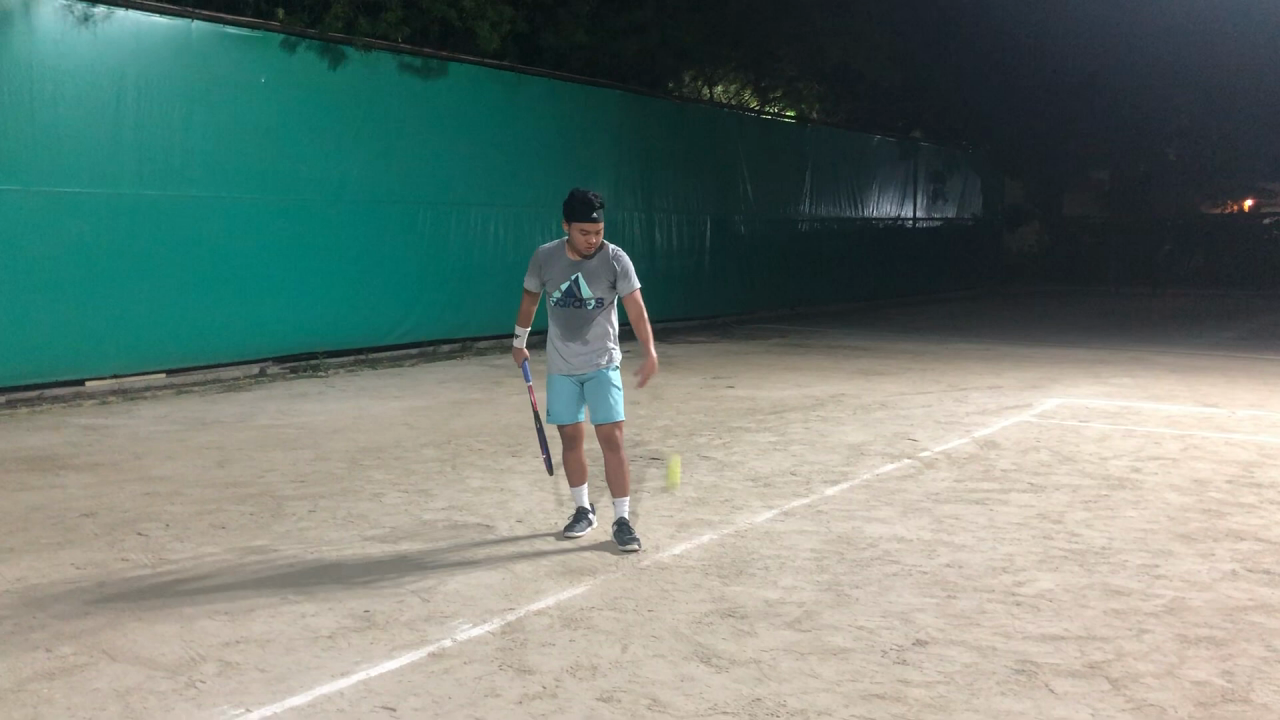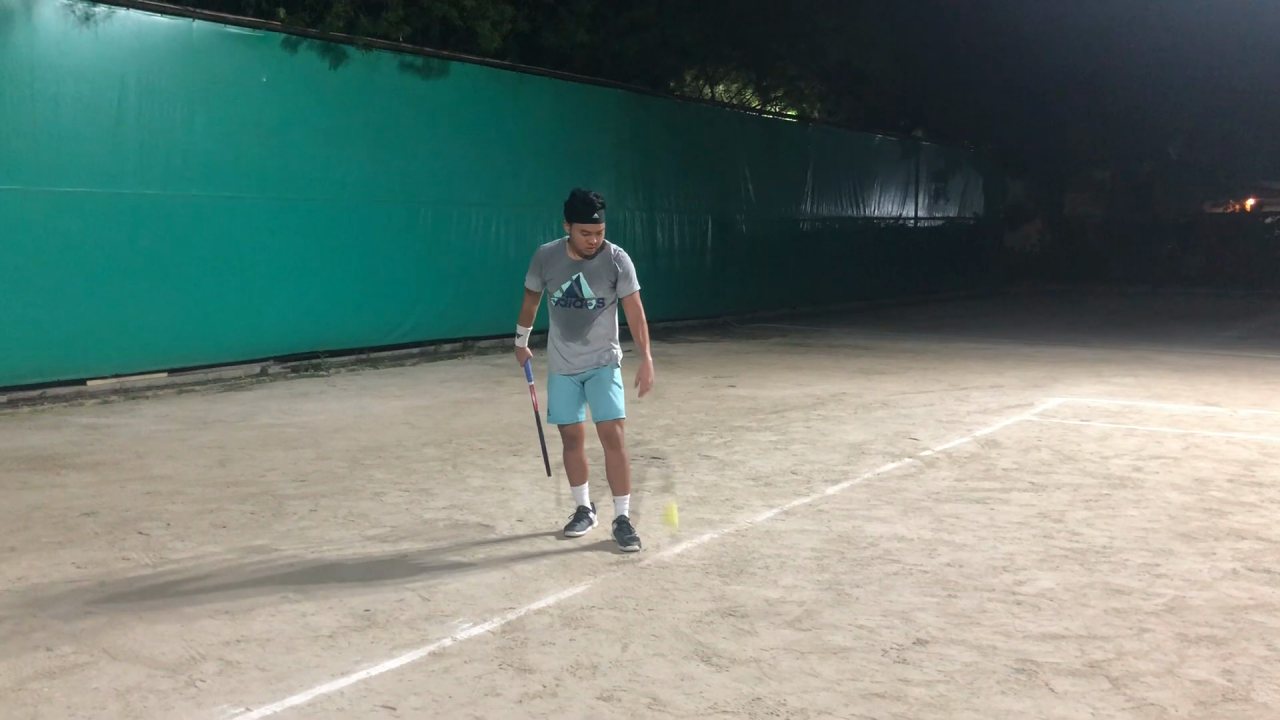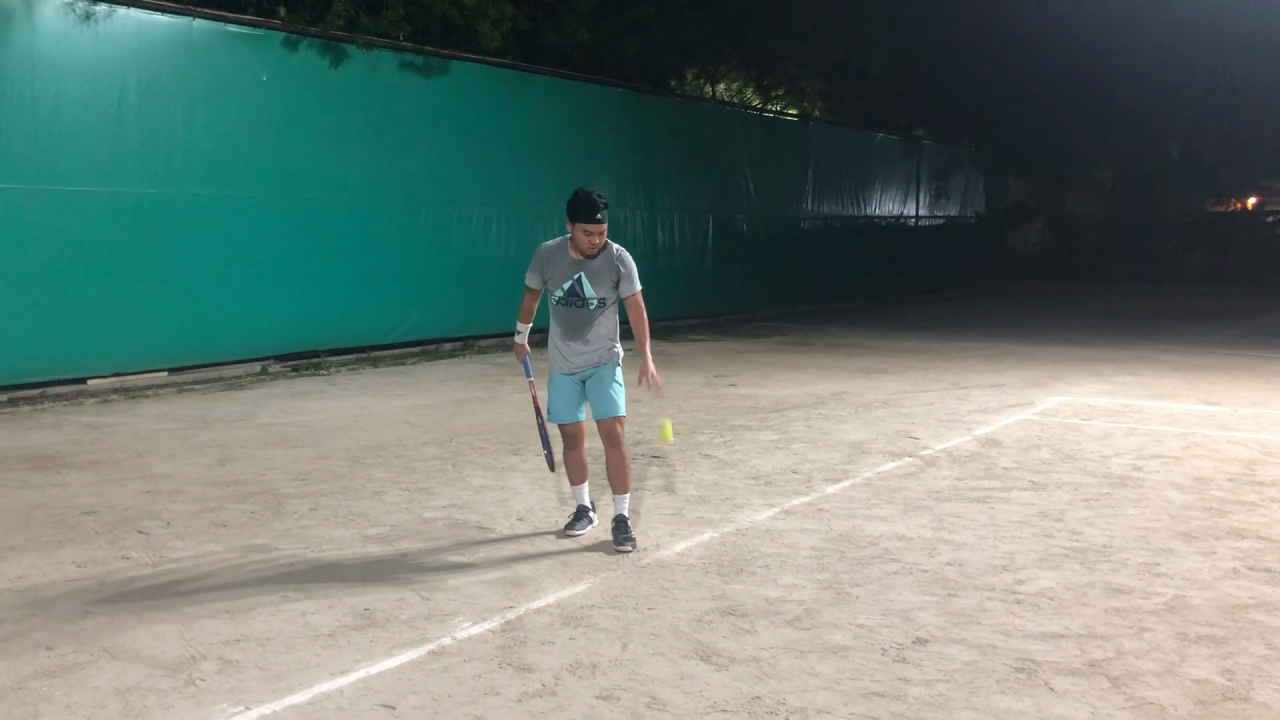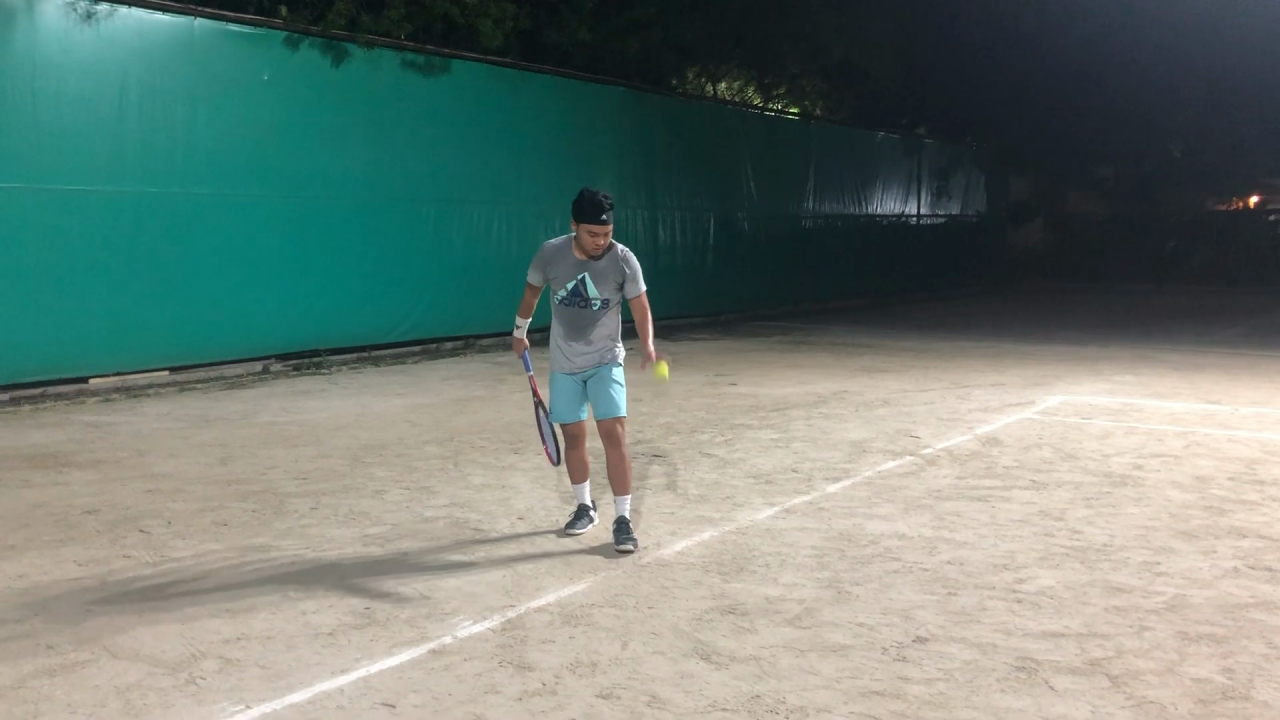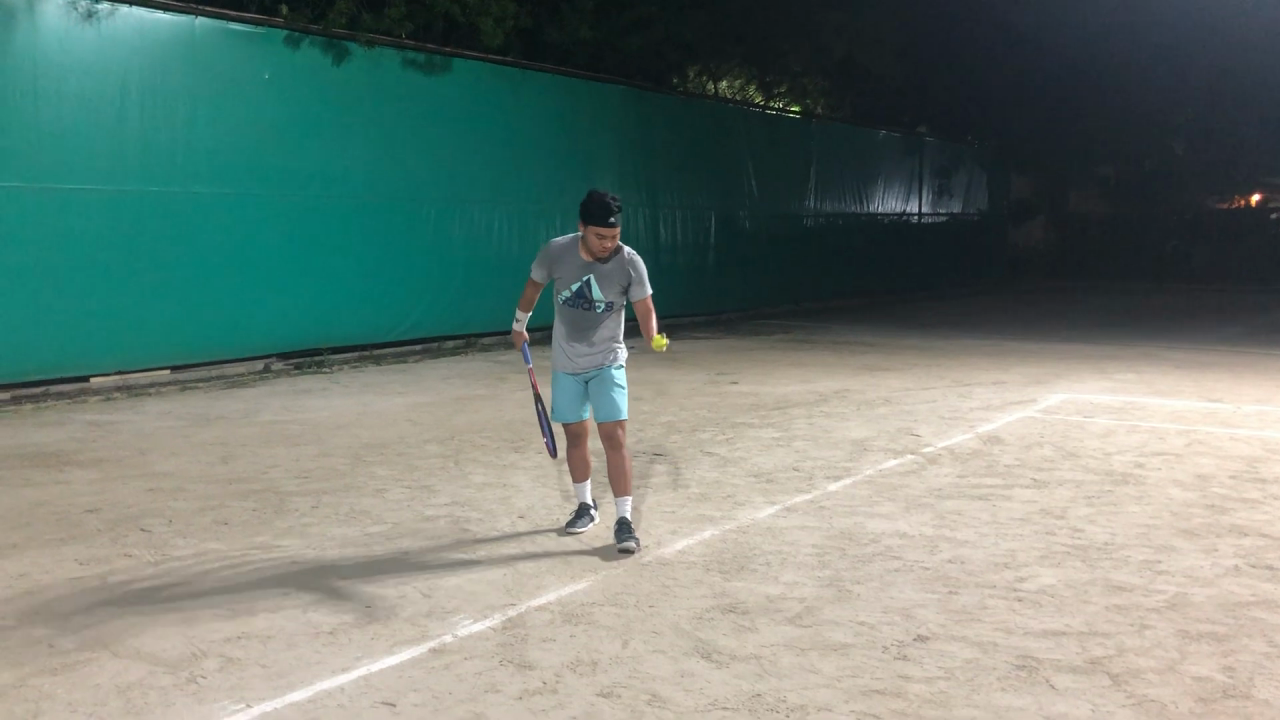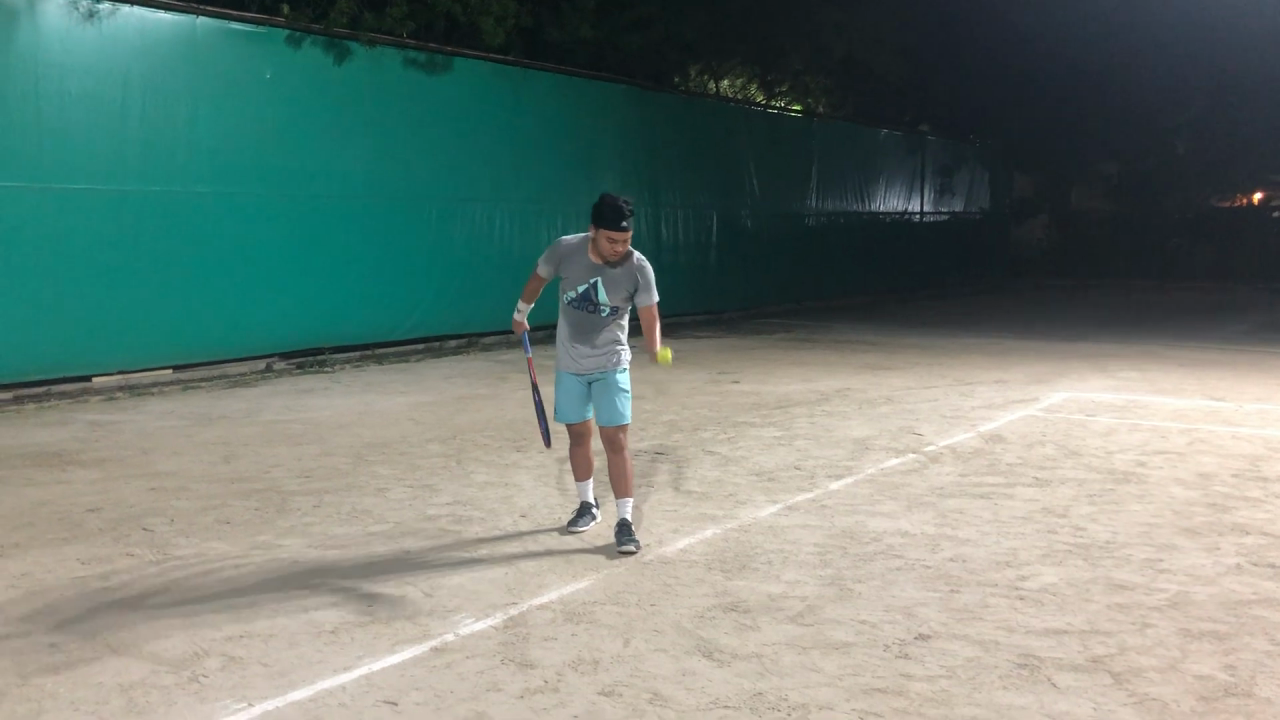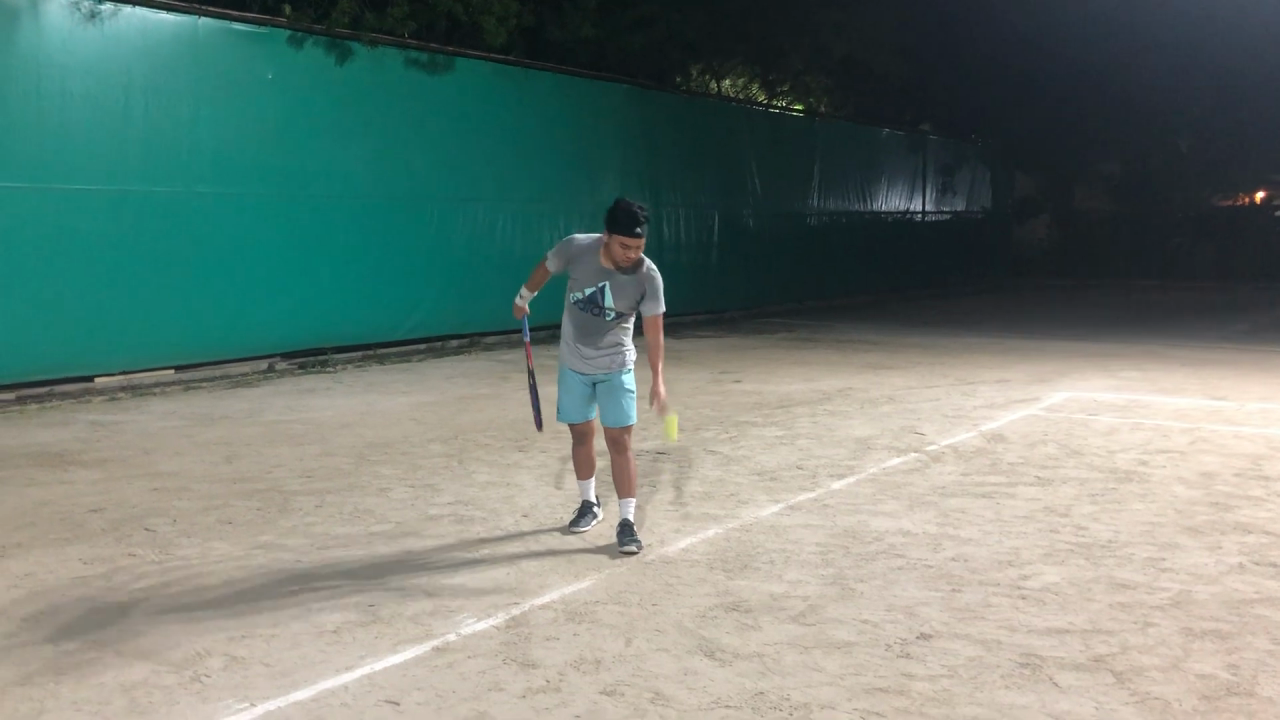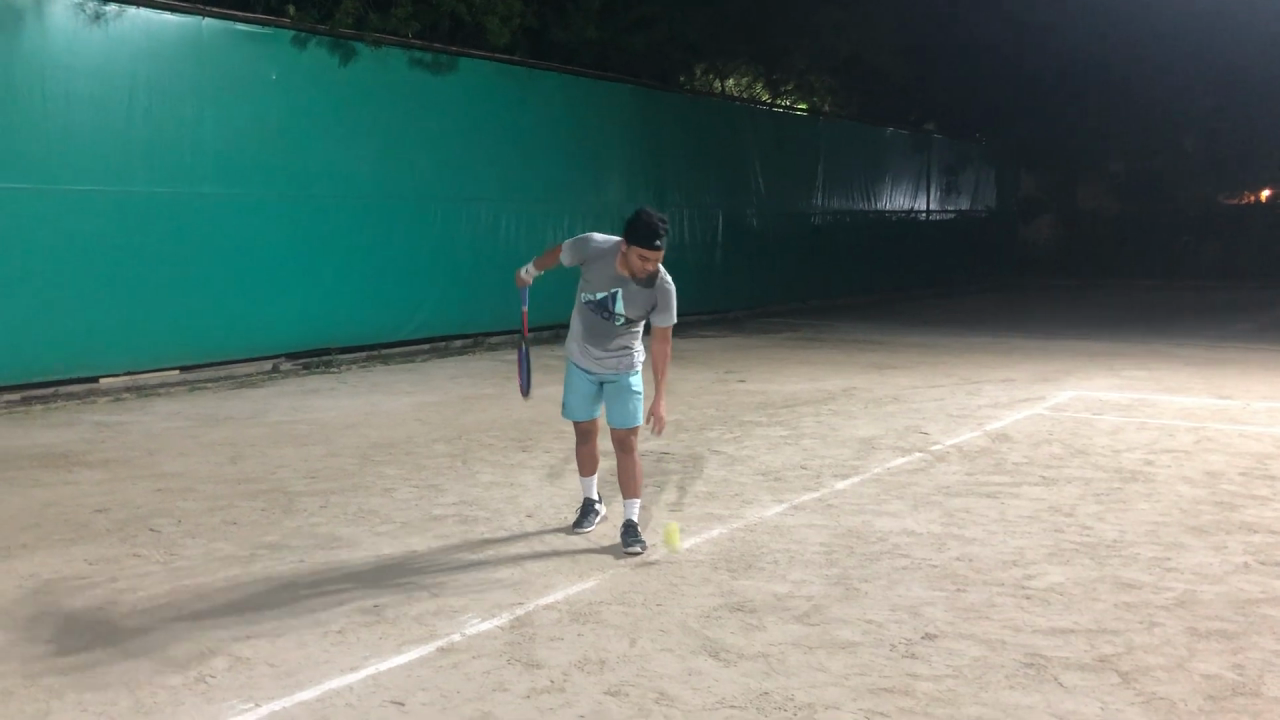
dt=0.1s
person 1, frame 1
left shoulder: (616, 259)
right shoulder: (544, 257)
left elbow: (635, 307)
right elbow: (530, 298)
left wrist: (649, 351)
right wrist: (519, 341)
left hip: (603, 365)
right hip: (561, 367)
left knee: (611, 439)
right knee: (571, 438)
left ankle: (622, 520)
right ankle: (583, 510)
person 1, frame 2
left shoulder: (617, 260)
right shoulder: (545, 257)
left elbow: (634, 310)
right elbow: (531, 298)
left wrist: (646, 358)
right wrist: (521, 340)
left hip: (603, 364)
right hip: (562, 367)
left knee: (612, 436)
right knee: (571, 437)
left ankle: (622, 518)
right ankle: (584, 509)
person 1, frame 3
left shoulder: (619, 260)
right shoulder: (546, 255)
left elbow: (636, 309)
right elbow: (531, 295)
left wrist: (645, 357)
right wrist: (520, 338)
left hip: (603, 362)
right hip: (562, 365)
left knee: (613, 434)
right knee: (571, 437)
left ankle: (621, 518)
right ankle: (584, 508)
person 1, frame 4
left shoulder: (624, 260)
right shoulder: (550, 253)
left elbow: (641, 309)
right elbow: (532, 291)
left wrist: (647, 345)
right wrist: (519, 332)
left hip: (605, 362)
right hip: (564, 365)
left knee: (614, 435)
right knee: (573, 436)
left ankle: (622, 519)
right ankle: (585, 507)
person 1, frame 5
left shoulder: (630, 263)
right shoulder: (555, 252)
left elbow: (645, 309)
right elbow: (533, 286)
left wrist: (652, 335)
right wrist: (519, 323)
left hip: (607, 363)
right hip: (566, 364)
left knee: (614, 437)
right knee: (575, 435)
left ankle: (624, 520)
right ankle: (586, 506)
person 1, frame 6
left shoulder: (638, 268)
right shoulder: (564, 250)
left elbow: (650, 317)
right elbow: (538, 279)
left wrist: (655, 344)
right wrist: (520, 313)
left hip: (612, 365)
right hip: (570, 364)
left knee: (615, 439)
right knee: (579, 435)
left ankle: (624, 521)
right ankle: (588, 505)
person 1, frame 7
left shoulder: (649, 277)
right shoulder: (576, 249)
left elbow: (653, 330)
right elbow: (545, 268)
left wrist: (658, 380)
right wrist: (523, 298)
left hip: (616, 366)
right hip: (574, 364)
left knee: (619, 440)
right knee: (581, 434)
left ankle: (627, 522)
right ankle: (589, 504)
person 1, frame 8
left shoulder: (662, 287)
right shoulder: (592, 247)
left elbow: (662, 341)
right elbow: (557, 253)
left wrist: (660, 398)
right wrist: (528, 271)
left hip: (624, 367)
right hip: (581, 360)
left knee: (626, 441)
right knee: (585, 432)
left ankle: (631, 522)
right ankle: (592, 501)
